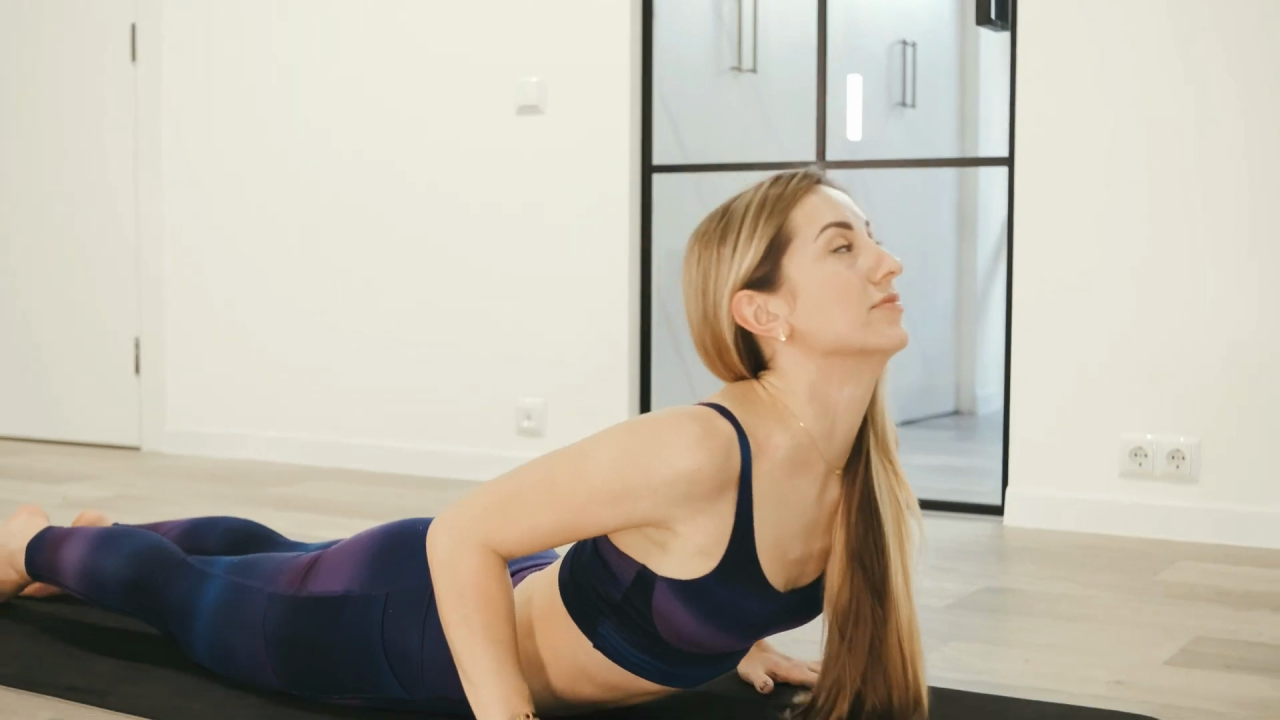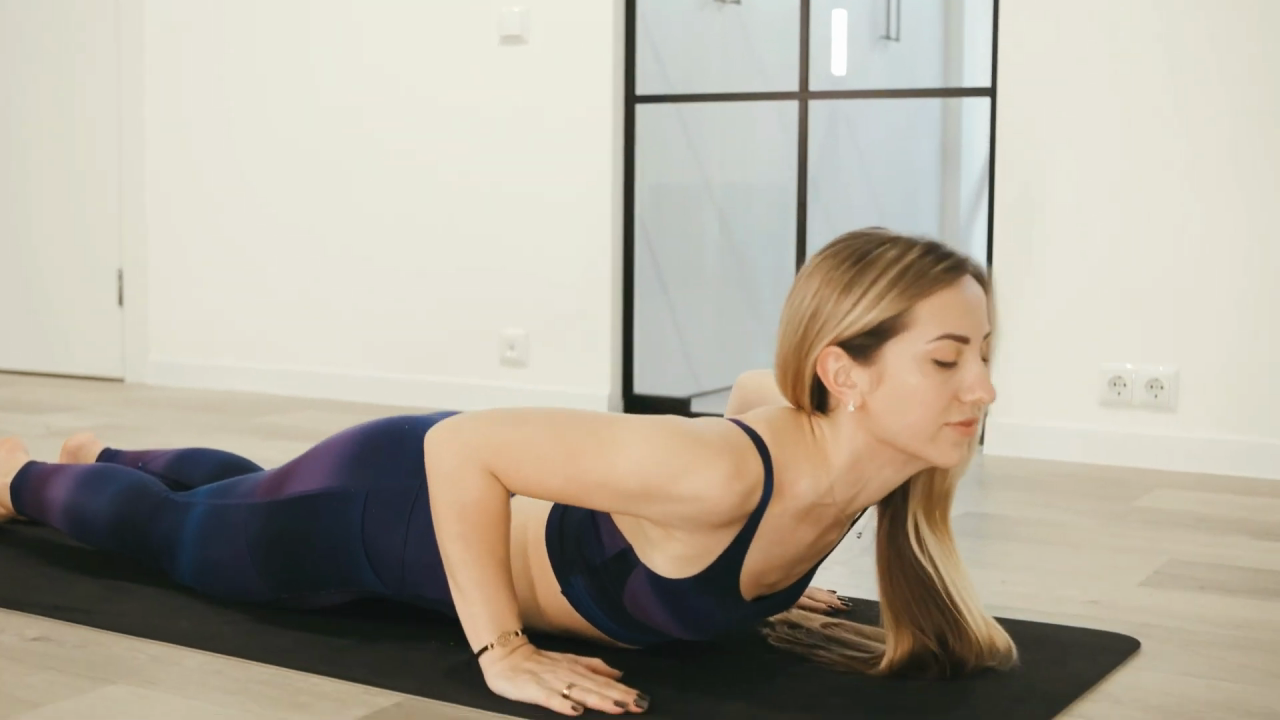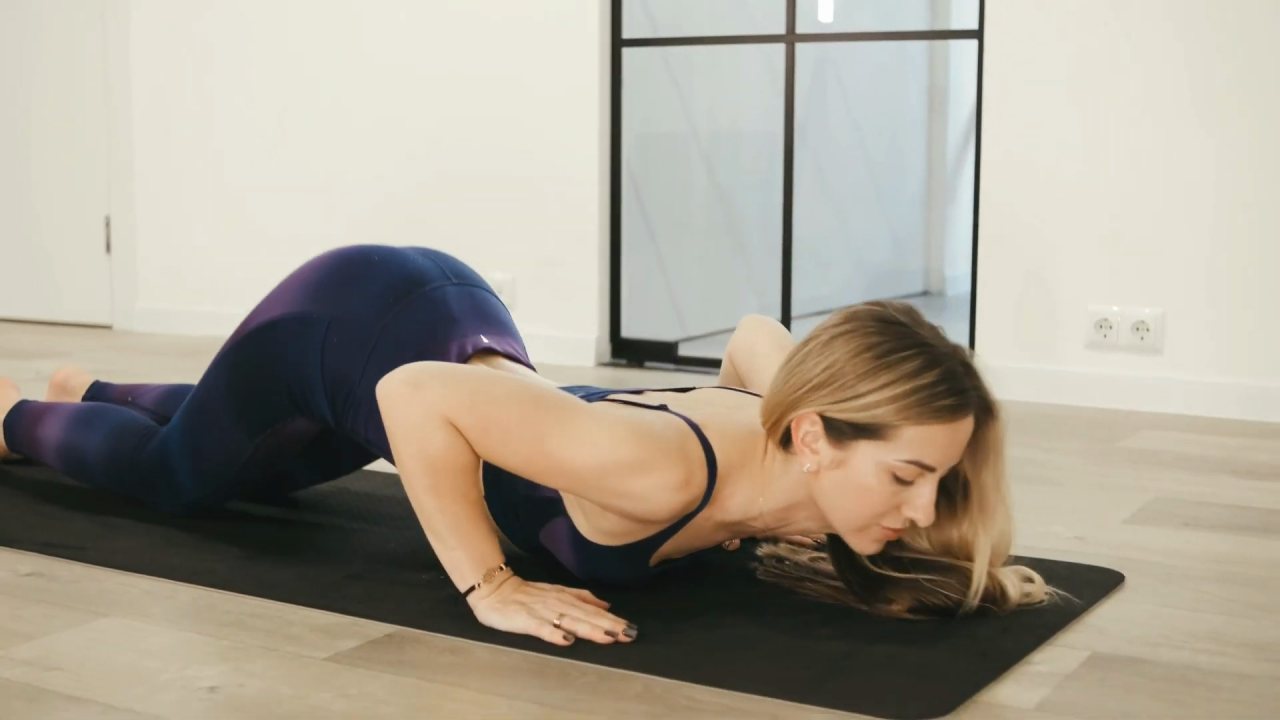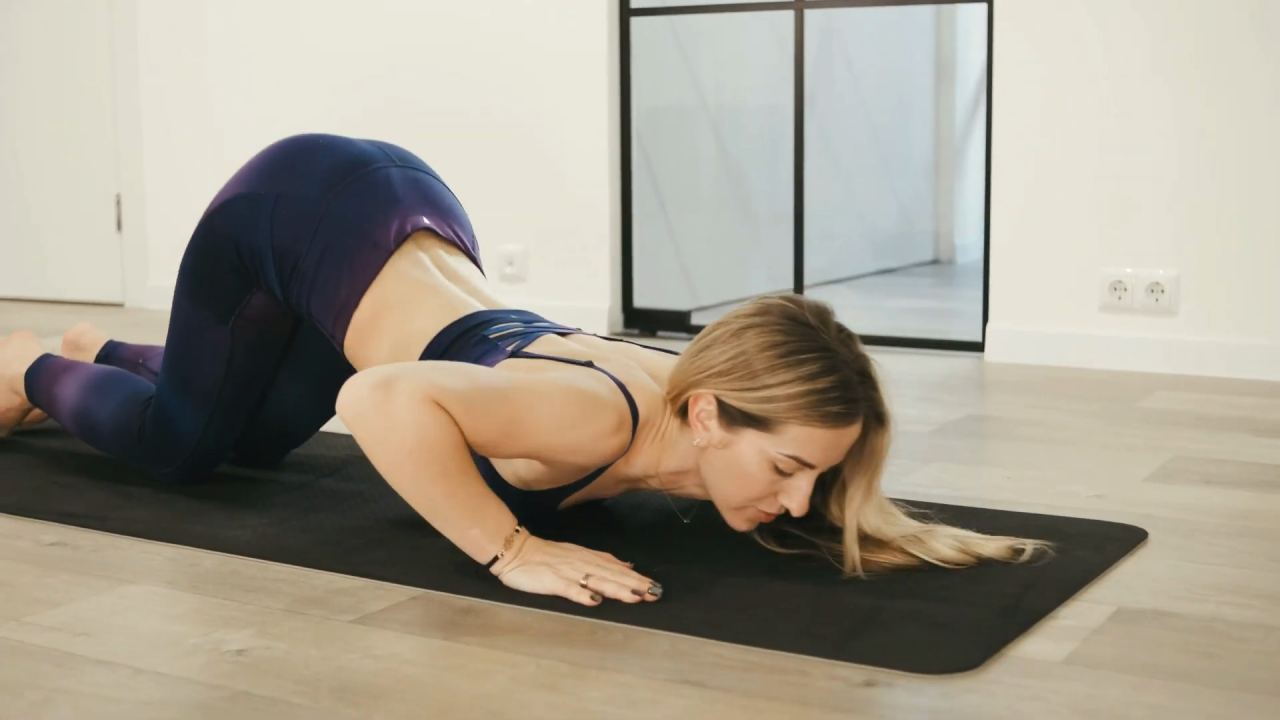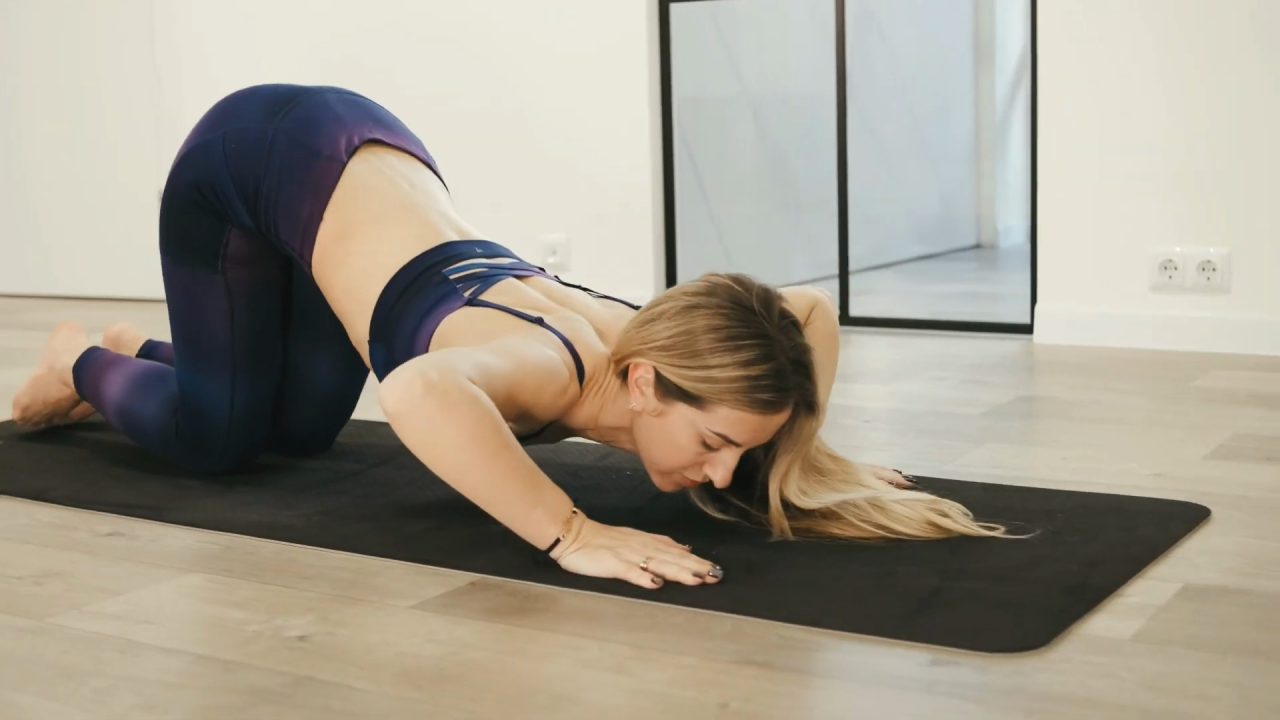
dt=0.5s
person 1, frame 1
left shoulder: (853, 448)
right shoulder: (694, 452)
right elbow: (463, 536)
left wrist: (753, 645)
left hip: (522, 596)
right hip: (408, 621)
left knee: (283, 561)
right knee: (189, 598)
left ankle: (109, 531)
person 1, frame 2
left shoulder: (857, 452)
right shoulder: (716, 476)
left elbow: (755, 389)
right elbow: (462, 450)
left wrist: (758, 585)
left hip: (473, 506)
right hip: (387, 510)
left knee: (243, 488)
right knee: (173, 533)
left ankle: (101, 454)
person 1, frame 3
left shoulder: (786, 428)
right shoulder: (669, 469)
left elbow: (753, 334)
right elbow: (415, 395)
left wrist: (752, 520)
right wrist: (490, 587)
left hip: (446, 314)
right hip: (347, 331)
left knee: (249, 476)
right knee: (168, 474)
left ankle: (89, 391)
person 1, frame 4
left shoulder: (697, 399)
right shoulder: (600, 423)
left elbow: (761, 316)
right elbow: (379, 399)
left wrist: (792, 473)
right wrist: (511, 552)
left hip: (391, 211)
right hip: (289, 211)
left knee: (259, 440)
right knee: (180, 444)
left ankle: (103, 351)
person 1, frame 5
left shoulder: (654, 347)
right shoulder: (545, 371)
left elbow: (811, 303)
right elbow: (419, 394)
left wrist: (804, 460)
right wrist: (569, 534)
left hip: (355, 151)
right hip: (252, 156)
left knee: (298, 429)
right knee: (215, 435)
left ankle: (143, 349)
right ankle: (84, 363)
